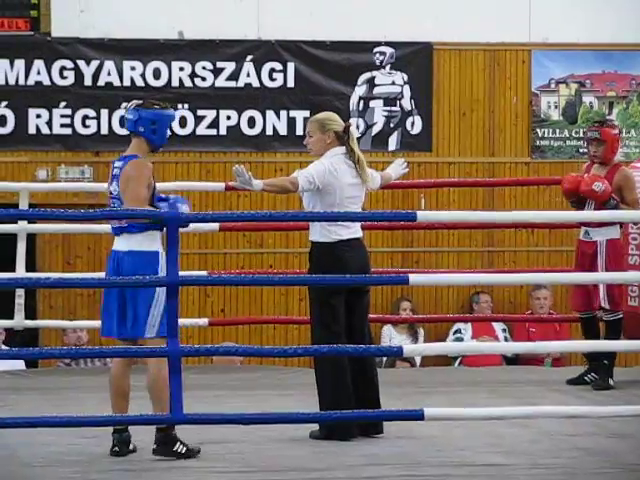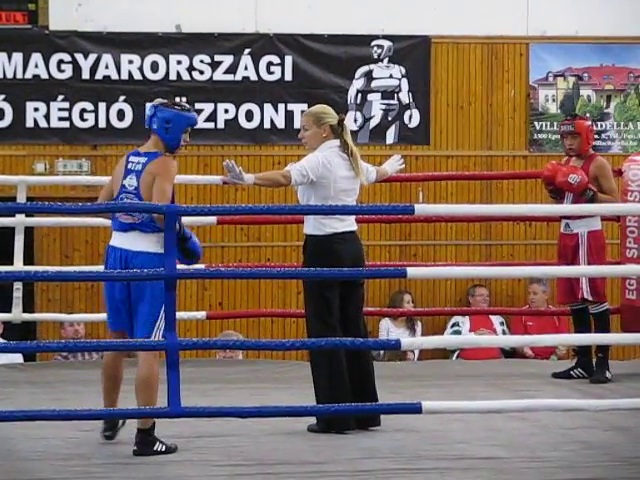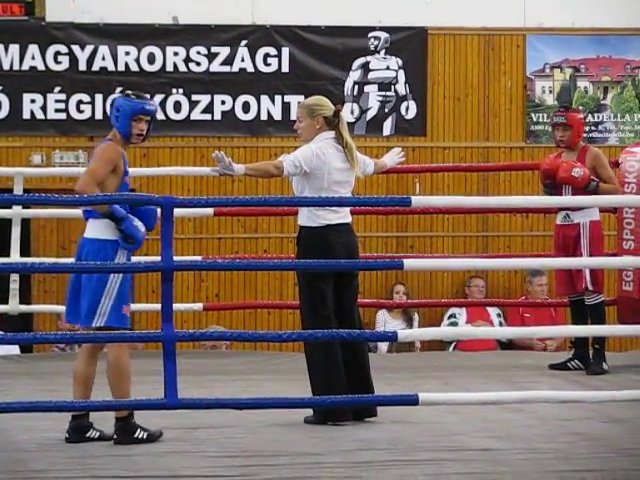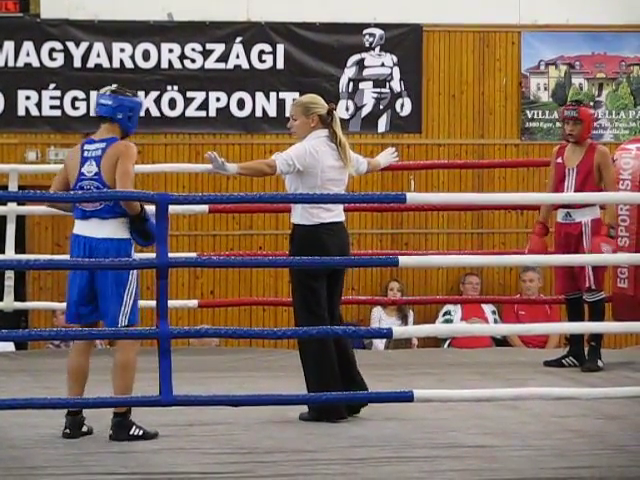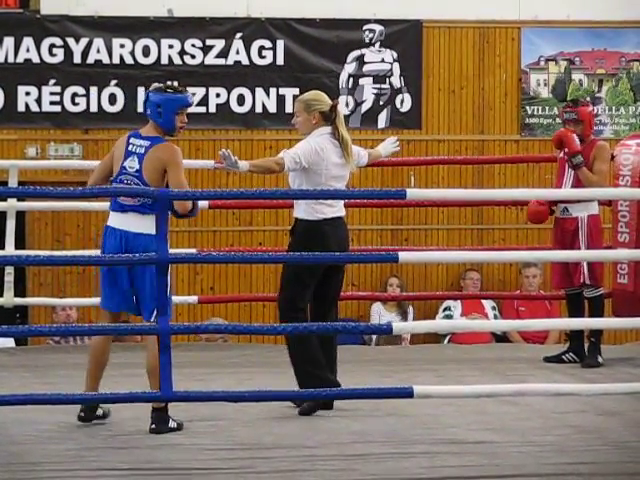
dt=1s
person 1, frame 1
left shoulder: (119, 165)
right shoulder: (140, 165)
right elbow: (137, 211)
right wrist: (171, 213)
left hip: (119, 256)
right hip: (145, 258)
left knee: (124, 349)
right knee: (157, 347)
left ankle: (120, 435)
right ankle: (164, 435)
person 1, frame 2
left shoulder: (125, 162)
right shoulder: (165, 164)
left elbow: (102, 207)
right elbow: (160, 212)
right wrist: (185, 239)
left hip: (118, 253)
right hip: (150, 259)
left knee: (120, 340)
right knee: (150, 348)
left ankle: (110, 420)
right ankle: (145, 436)
person 1, frame 3
left shoulder: (117, 153)
right shoulder: (111, 149)
right elbow: (84, 187)
left wrist: (132, 210)
right wrist: (120, 216)
left hip: (94, 245)
right hip: (108, 247)
left knee: (92, 339)
right knee: (117, 335)
left ankle: (79, 423)
right ankle: (124, 424)
person 1, frame 4
left shoulder: (76, 152)
right shoulder: (124, 148)
left elbow: (53, 199)
right elbow: (125, 195)
right wrist: (142, 220)
left hip: (81, 242)
right hip: (114, 245)
left knee: (82, 333)
right knee: (126, 335)
left ankle: (73, 419)
right ankle: (121, 420)
person 1, frame 5
left shoulder: (123, 142)
right shoulder: (169, 152)
left elbow: (93, 184)
right elbow: (183, 206)
right wrist: (187, 202)
left hip: (114, 234)
right hip: (147, 240)
left knee: (111, 318)
right knee: (156, 327)
left ankle: (89, 401)
right ankle: (160, 414)
person 2, frame 1
left shoulder: (325, 167)
right shoulder: (357, 167)
left elbow: (292, 184)
right elbow: (381, 178)
left wrist: (256, 185)
right wrist: (395, 171)
left hip: (329, 256)
right hip: (356, 254)
left knee: (329, 338)
right knee: (359, 335)
left ankle: (338, 423)
right ankle: (368, 419)
person 2, frame 2
left shoulder: (319, 160)
right shoulder: (351, 160)
left elbow: (285, 177)
right elbow: (376, 174)
left wrist: (247, 179)
right wrist: (391, 167)
left hip: (323, 249)
right hip: (351, 247)
left knee: (325, 330)
right knee: (353, 327)
left ankle: (335, 417)
right ankle: (364, 412)
person 2, frame 3
left shoulder: (313, 152)
right shoulder: (347, 152)
left elbow: (276, 168)
right elbow: (373, 165)
left wrist: (238, 169)
right wrist: (390, 160)
left hip: (317, 240)
right hip: (345, 238)
left knee: (319, 322)
right knee: (348, 318)
left ankle: (332, 408)
right ankle: (360, 403)
person 2, frame 4
left shoulder: (306, 149)
right shoulder: (340, 150)
left elbow: (269, 166)
right elbow: (367, 165)
left wrist: (230, 168)
right wrist: (383, 160)
left hip: (311, 238)
right hip: (337, 236)
left knee: (312, 320)
right knee: (330, 316)
left ankle: (327, 405)
right ankle: (351, 394)
person 2, frame 5
left shoulder: (312, 145)
right shoulder: (342, 145)
left elbow: (278, 164)
right elbow: (368, 155)
left wrist: (242, 166)
right wrist: (385, 149)
left hip: (311, 233)
right hip: (337, 232)
left knee: (292, 308)
right knee: (325, 312)
left ankle: (318, 386)
right ankle: (321, 390)
person 3, frame 1
right shoulder: (586, 169)
left wrist: (609, 200)
right wrist: (573, 199)
left hip: (608, 242)
right hip: (585, 241)
left knee: (610, 305)
right knee: (584, 306)
left ankle: (607, 369)
right ankle: (594, 366)
person 3, frame 2
left shoulder: (598, 164)
right shoulder: (565, 163)
left elbow: (615, 202)
left wrist: (587, 191)
right wrist: (553, 190)
left hip: (588, 234)
right hip: (567, 233)
left knee: (595, 296)
right knee: (573, 299)
left ankle: (602, 362)
right ankle: (583, 362)
person 3, frame 3
left shoulder: (592, 154)
right shoulder: (556, 158)
left elbow: (616, 189)
left wrist: (588, 183)
right wrist: (547, 184)
left hip: (586, 225)
right hip: (563, 226)
left knee: (591, 288)
right knee: (572, 291)
left ankle: (599, 355)
right ankle: (580, 354)
person 3, frame 4
left shoulder: (599, 153)
right shoulder: (558, 153)
left elbow: (612, 194)
right elbow: (552, 192)
left wrist: (608, 231)
right wrist: (539, 227)
left hip: (588, 223)
right hip: (563, 224)
left knee: (592, 287)
right knee: (569, 289)
left ankle: (595, 351)
right ankle: (575, 351)
person 3, frame 5
left shoulder: (600, 148)
right shoulder: (563, 148)
left elbow: (597, 186)
left wrist: (576, 156)
left hip: (586, 218)
right hip: (563, 219)
left knee: (591, 281)
right knee: (569, 284)
left ankle: (594, 347)
right ankle: (575, 346)
